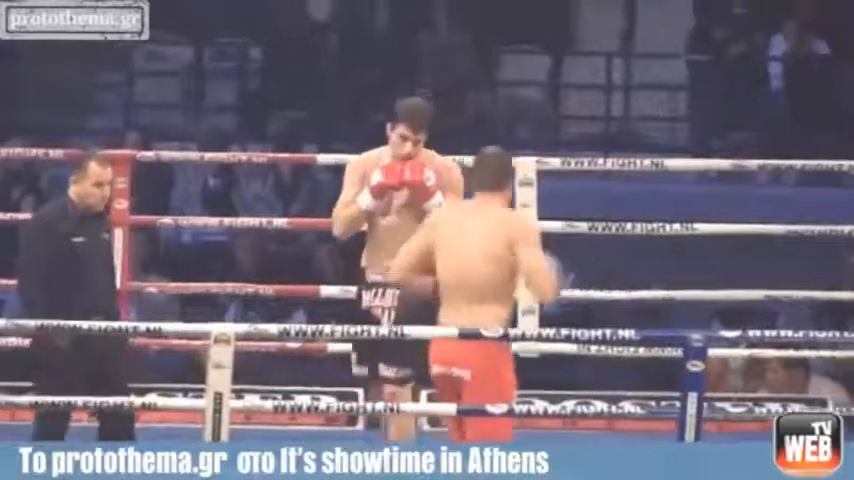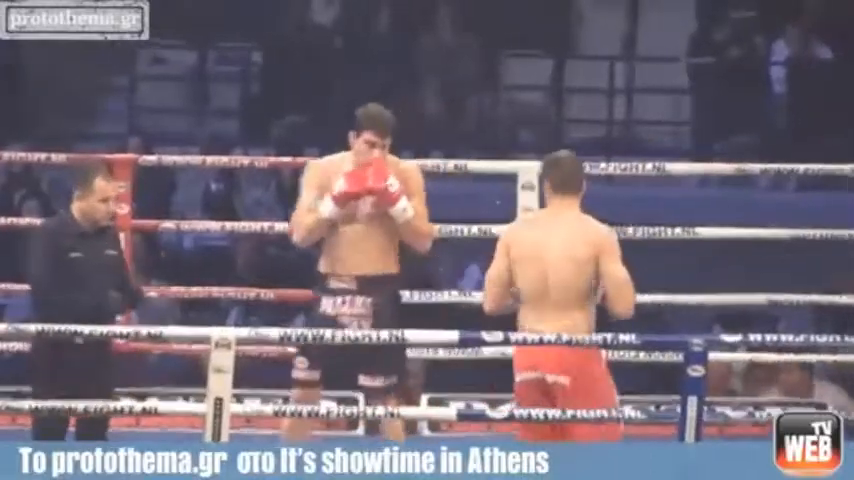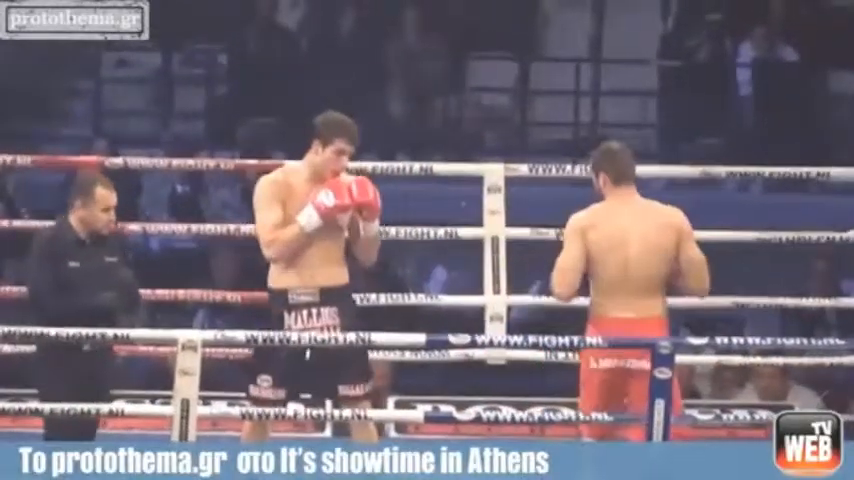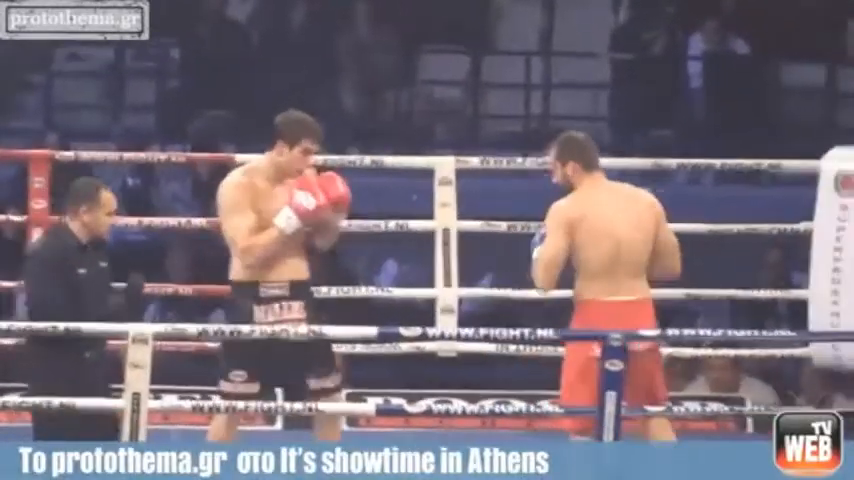
dt=0.5s
person 1, frame 1
left shoulder: (444, 171)
right shoulder: (363, 165)
right elbow: (340, 228)
left wrist: (431, 197)
right wrist: (371, 195)
right hip: (374, 280)
left knee: (395, 391)
right knee: (371, 386)
person 1, frame 2
left shoulder: (405, 174)
right shoulder: (321, 171)
left elbow: (423, 242)
right elbow: (298, 234)
left wrist: (398, 205)
right wrist: (334, 202)
left hip: (379, 290)
right hip: (331, 289)
left knee: (382, 400)
right knee: (303, 393)
person 1, frame 3
left shoulder: (350, 187)
right shoulder: (274, 185)
left elbow: (367, 257)
right elbow: (272, 248)
left wrist: (371, 219)
right wrist: (316, 212)
left hip: (336, 302)
right hip: (287, 304)
left knee: (359, 410)
person 1, frame 4
left shoulder: (304, 178)
right shoulder: (237, 186)
left elbow: (320, 242)
right elbow: (249, 252)
left wrist: (333, 213)
right wrist: (292, 215)
left hip: (297, 295)
right hip: (251, 299)
left knee: (329, 396)
right knee: (233, 403)
person 2, frame 1
left shoulder: (441, 219)
right shoulder: (516, 226)
left elbow: (398, 273)
right elbow: (546, 292)
right wrist: (549, 276)
left hip: (443, 344)
right hip: (486, 349)
left knee: (464, 441)
person 2, frame 2
left shoulder: (514, 233)
right shoulder: (599, 236)
left elbow: (492, 304)
right elbow: (624, 308)
right wrist: (604, 289)
left hip: (529, 353)
right hip: (576, 355)
right knee: (600, 445)
person 2, frame 3
left shoulder: (583, 222)
right shoulder: (672, 220)
left elbow: (563, 289)
right elbow: (700, 285)
left hip: (603, 336)
right hip: (651, 337)
left knee: (596, 435)
person 2, frame 4
left shoulder: (566, 211)
right shoulder: (647, 202)
left elbow: (545, 280)
right elbow: (672, 268)
left wrist: (540, 253)
left hip: (599, 322)
right hip: (642, 319)
left knee: (581, 426)
right knee: (653, 413)
person 3, frame 1
left shoulder: (100, 221)
right shoulder: (46, 223)
right elbow: (30, 284)
left wrist: (113, 320)
right wrist: (49, 330)
left hip: (101, 332)
right hip: (63, 338)
left knee: (119, 411)
right knee: (54, 415)
person 3, frame 2
left shoulder: (109, 237)
right shoulder: (48, 236)
left elbow: (126, 290)
right elbow: (46, 297)
left wrist: (127, 296)
right wrist: (100, 303)
left hip: (96, 346)
right hip: (55, 348)
left knee: (95, 427)
right knee: (49, 427)
person 3, frame 3
left shoulder: (111, 244)
right shoulder: (48, 244)
left elbow: (129, 300)
right elbow: (44, 305)
left wrist: (124, 292)
right wrist: (96, 303)
left hip: (98, 354)
right hip: (60, 355)
left knee: (83, 433)
right knee: (62, 434)
person 3, frame 4
left shoulder: (94, 249)
right shoulder: (49, 251)
right elbow: (51, 318)
left wrist: (126, 298)
right wrist: (110, 311)
left hip: (89, 363)
right hip: (55, 366)
left knee: (105, 438)
